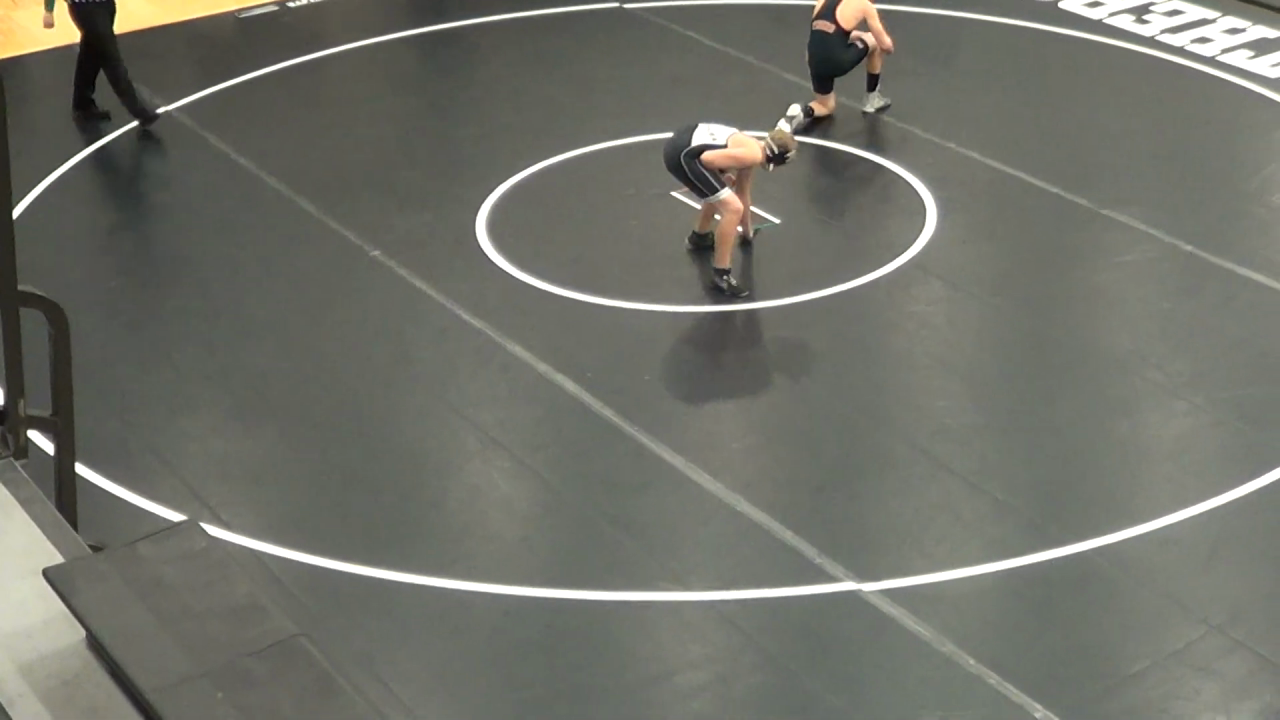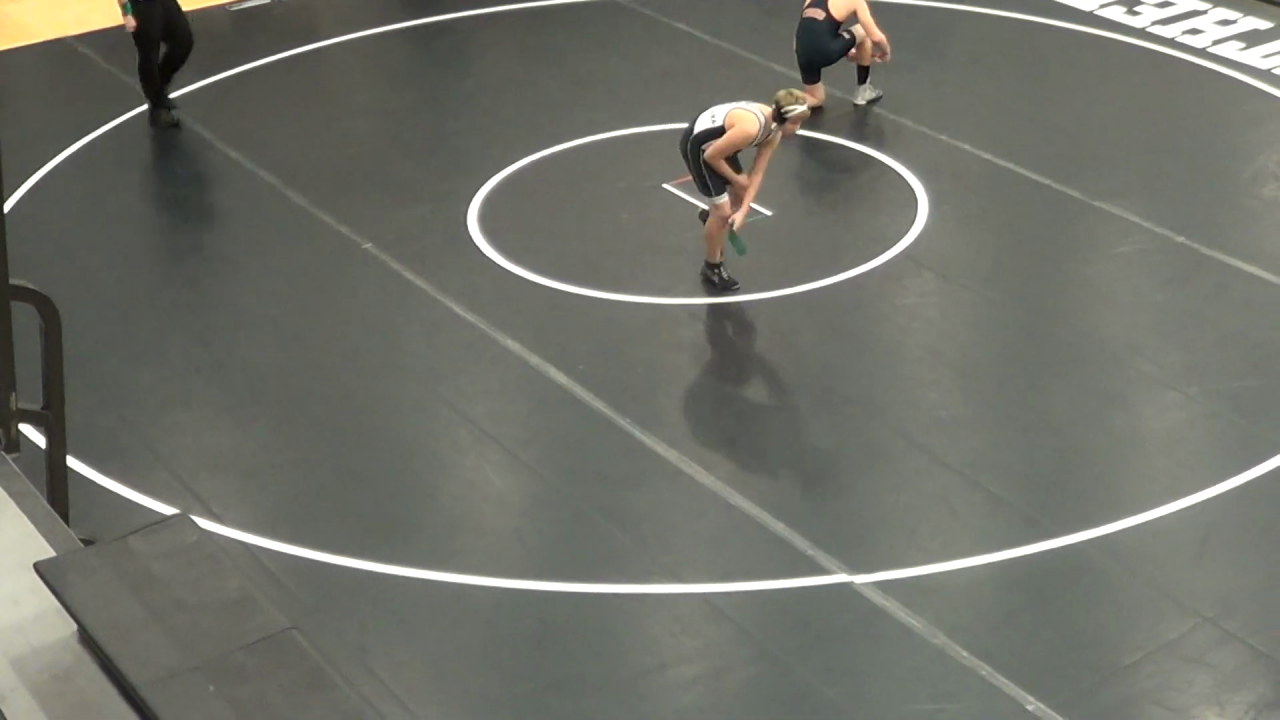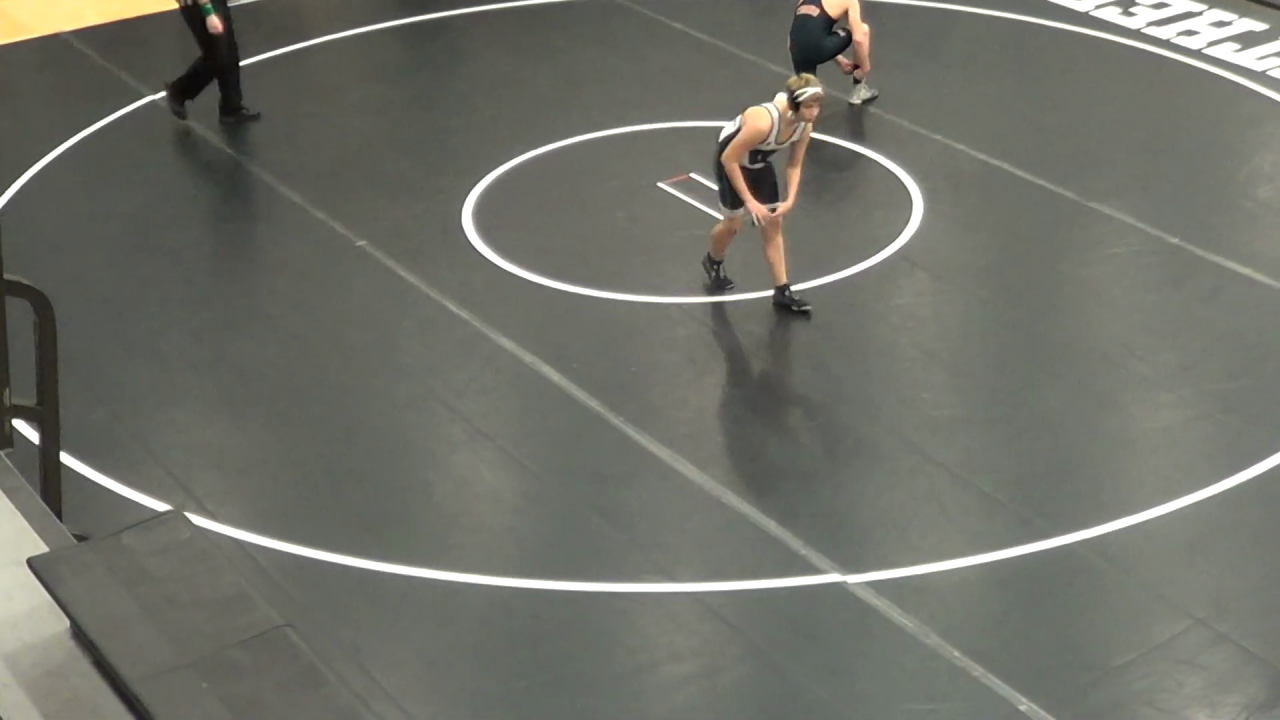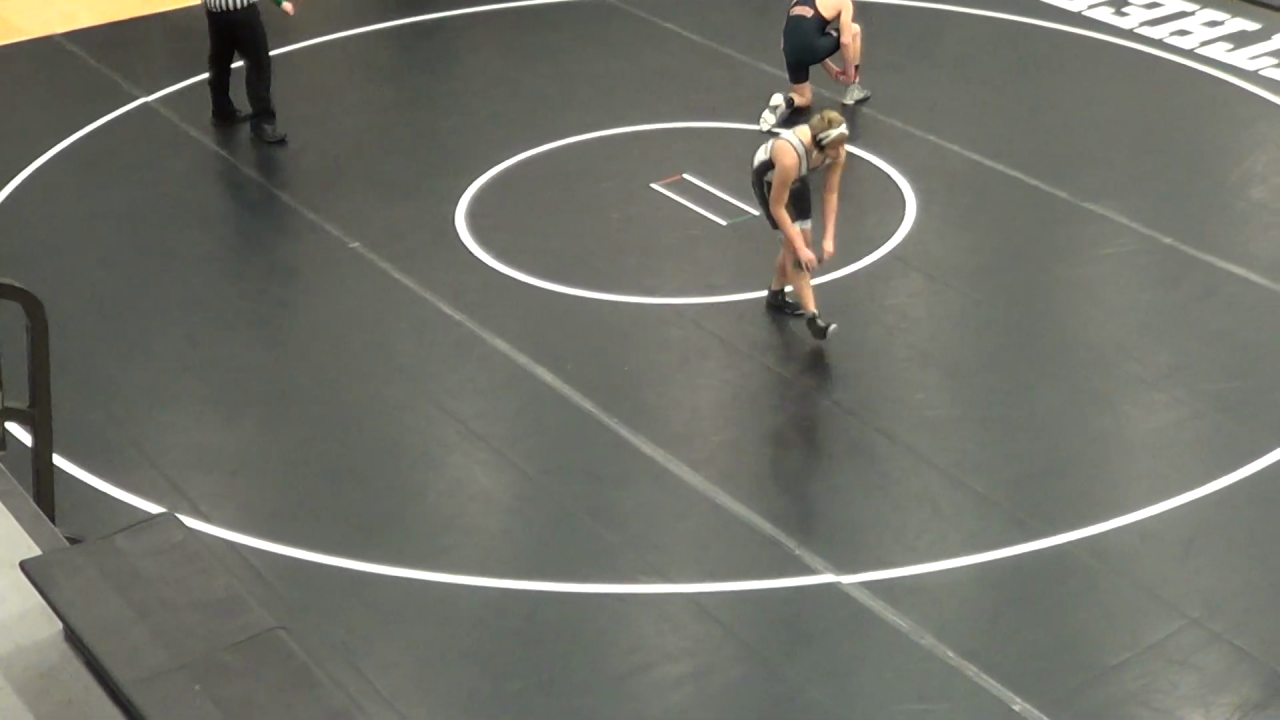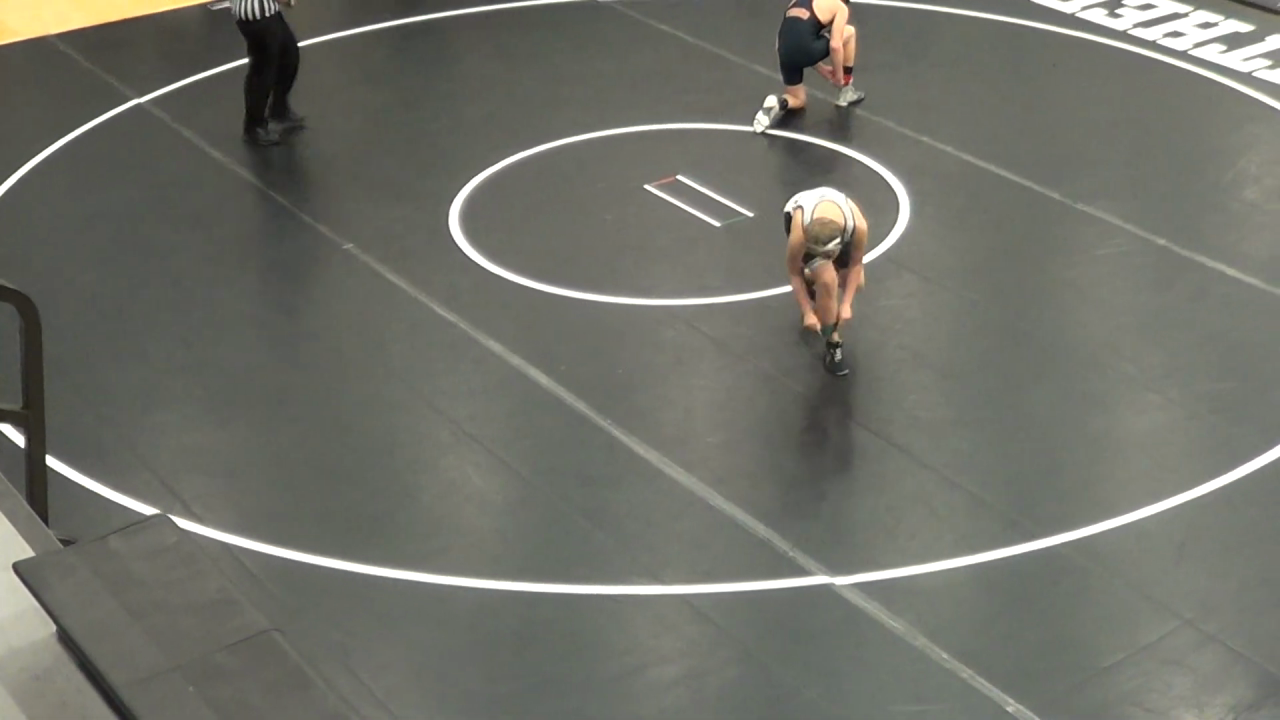
dt=0.4s
person 1, frame 1
left shoulder: (751, 150)
right shoulder: (753, 155)
left elbow: (743, 195)
right elbow: (707, 158)
left wrist: (746, 230)
right wrist: (721, 177)
right hip: (683, 155)
left knee: (719, 192)
right knee: (732, 208)
left ankle: (700, 236)
right ankle: (721, 275)
person 1, frame 2
left shoulder: (774, 128)
right shoulder: (750, 127)
left elbow: (756, 174)
right elbow: (711, 156)
left wrist: (742, 211)
right wrist: (736, 178)
left hip: (720, 143)
right hip: (698, 146)
left knee: (743, 194)
right knee: (722, 211)
left ankle: (709, 214)
right ankle: (712, 267)
person 1, frame 3
left shoulder: (804, 126)
right shoulder: (763, 123)
left elbow: (794, 167)
right elbow: (728, 159)
left wrist: (790, 200)
right wrist: (749, 200)
left hip: (761, 162)
right hip: (733, 160)
left knee: (773, 225)
right knee: (733, 223)
left ankle: (782, 290)
right ankle: (713, 261)
person 1, frame 4
left shoulder: (837, 148)
right shoulder: (790, 158)
left elbow: (831, 194)
right elbow: (777, 207)
left wrist: (829, 238)
right wrist: (798, 248)
left hip: (797, 179)
right hip: (769, 178)
left knee: (797, 242)
right knee: (797, 246)
left ankle: (776, 294)
right ankle: (813, 318)
person 1, frame 5
left shoulder: (858, 226)
right shoulder: (799, 236)
left elbow: (856, 263)
right elbow: (794, 273)
left wrist: (846, 304)
right wrist: (807, 312)
left knee: (856, 284)
right knee: (827, 282)
left ankle: (812, 278)
right ankle: (833, 343)
